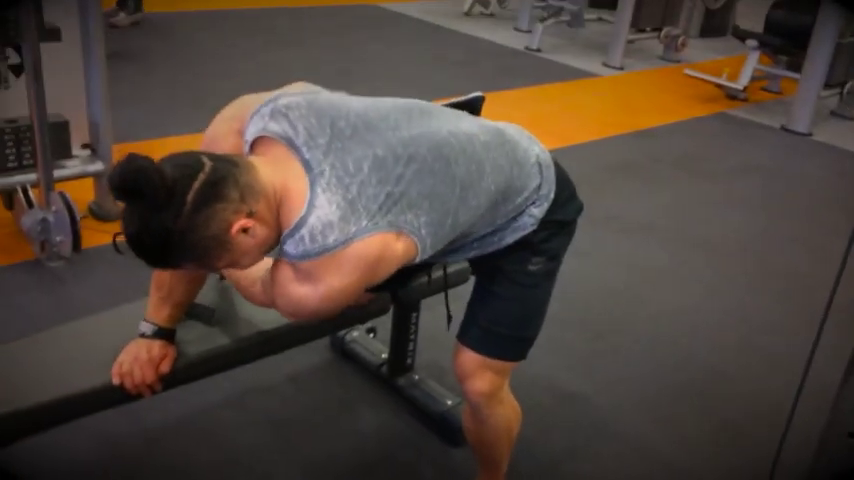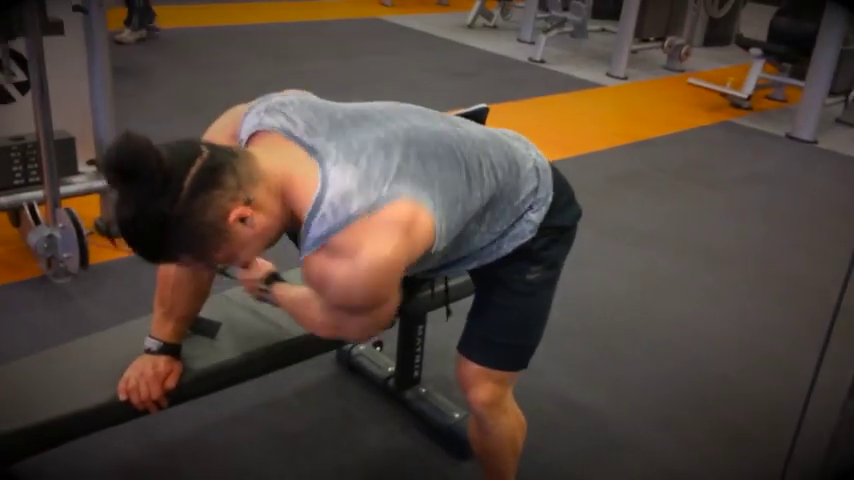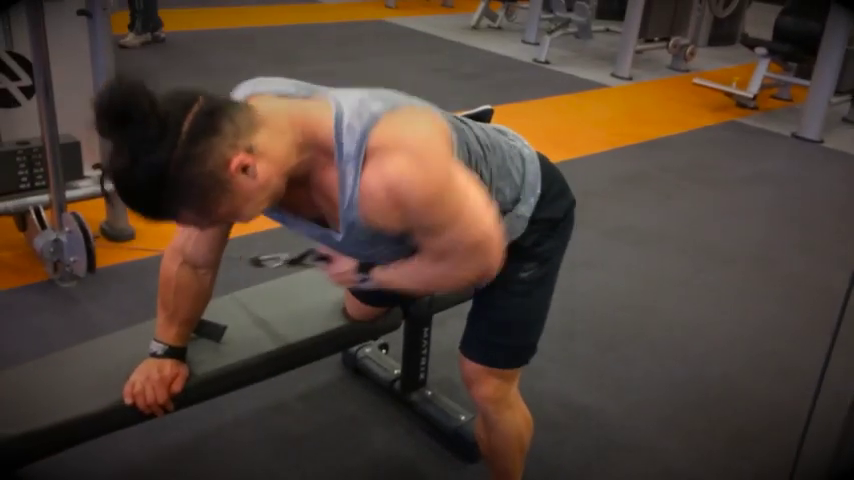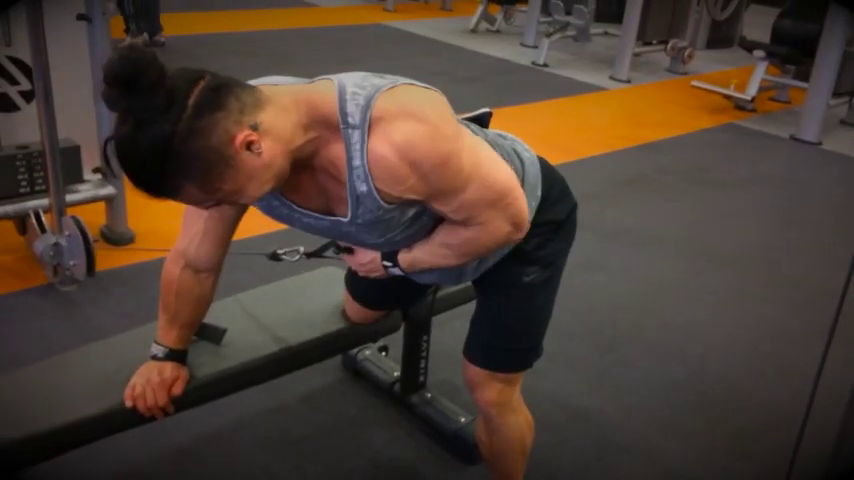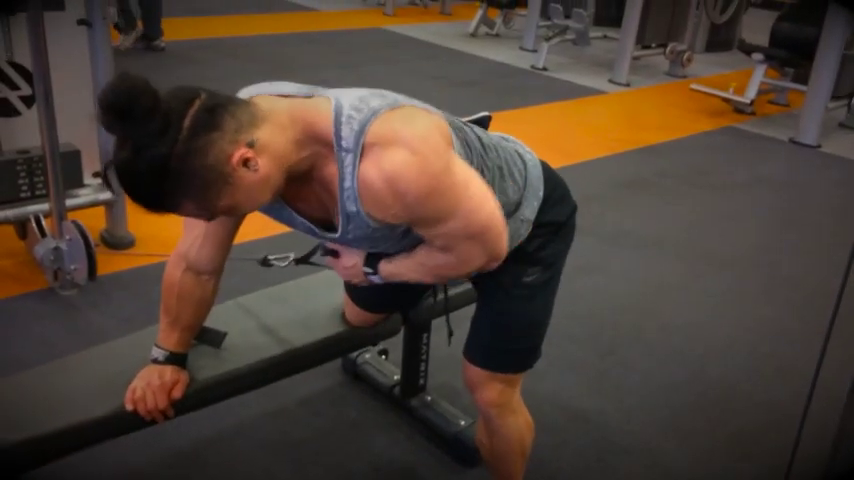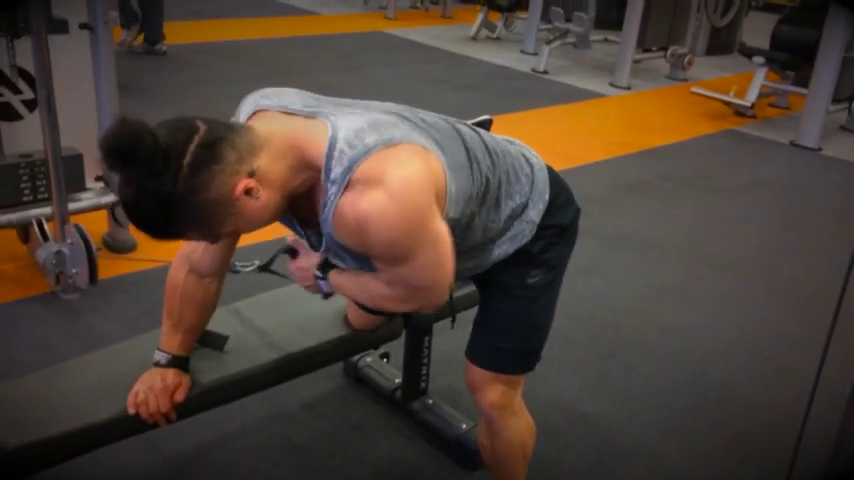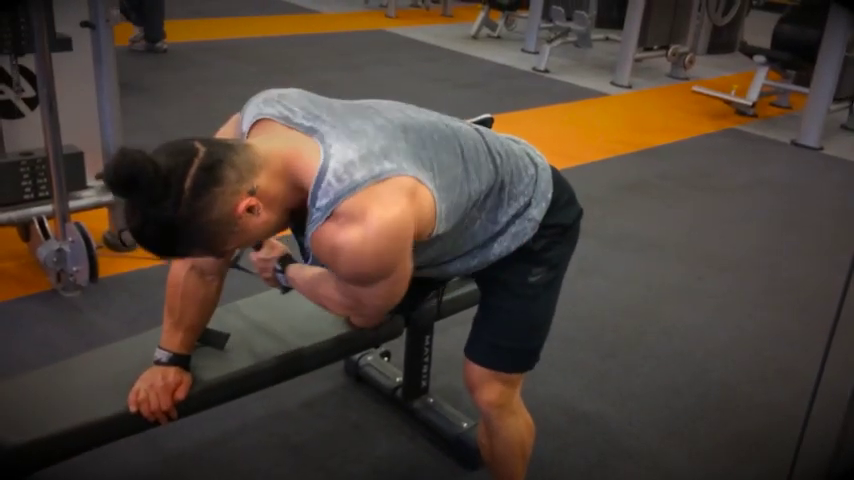
dt=0.2s
person 1, frame 1
left shoulder: (321, 274)
right shoulder: (242, 125)
left elbow: (271, 291)
left wrist: (231, 272)
right wrist: (157, 330)
left hip: (528, 211)
right hip: (454, 175)
left knee: (479, 381)
person 1, frame 2
left shoulder: (355, 254)
right shoulder: (237, 135)
left elbow: (350, 322)
right elbow: (190, 256)
left wrist: (269, 288)
right wrist: (161, 345)
left hip: (527, 216)
right hip: (455, 185)
left knee: (483, 391)
right knee: (357, 305)
person 1, frame 3
left shoulder: (389, 169)
right shoulder: (228, 135)
left elbow: (479, 259)
right elbow: (191, 257)
left wrist: (370, 274)
right wrist: (167, 351)
left hip: (523, 210)
right hip: (432, 208)
left knee: (488, 387)
right knee: (360, 311)
person 1, frame 4
left shoulder: (395, 139)
right shoulder: (230, 126)
left elbow: (503, 218)
right elbow: (194, 260)
left wrist: (397, 260)
right wrist: (168, 351)
left hip: (525, 216)
right hip: (424, 221)
left knee: (490, 391)
right knee: (360, 313)
person 1, frame 5
left shoulder: (390, 164)
right shoulder: (231, 135)
left elbow: (487, 245)
right elbow: (195, 263)
left wrist: (374, 267)
right wrist: (168, 356)
left hip: (523, 219)
right hip: (422, 223)
left knee: (489, 391)
right knee: (359, 315)
person 1, frame 6
left shoulder: (375, 198)
right shoulder: (237, 138)
left elbow: (429, 292)
right elbow: (199, 265)
left wrist: (325, 277)
right wrist: (170, 359)
left hip: (526, 218)
right hip: (450, 210)
left knee: (491, 394)
right knee: (363, 318)
person 1, frame 7
left shoulder: (359, 226)
right shoulder: (243, 133)
left elbow: (370, 301)
right elbow: (201, 265)
left wrist: (285, 270)
right wrist: (171, 356)
left hip: (529, 218)
right hip: (455, 201)
left knee: (491, 393)
right knee: (362, 320)
